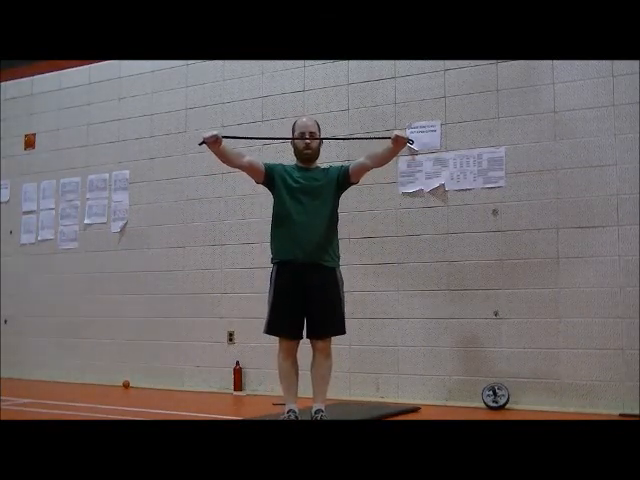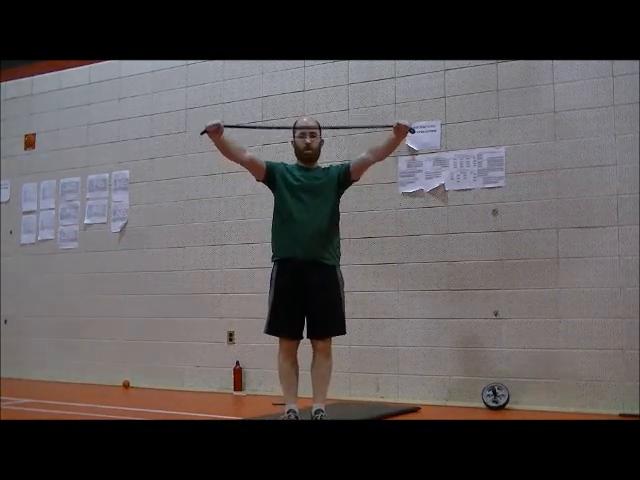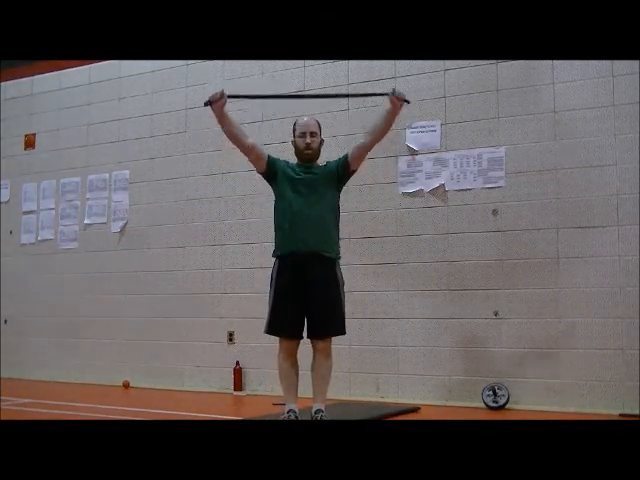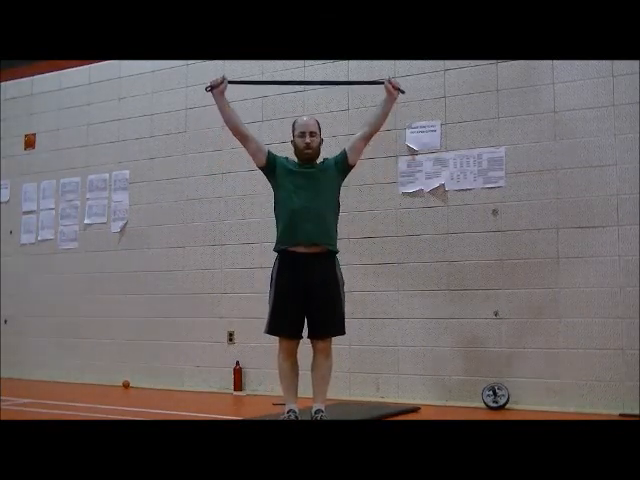
dt=0.2s
person 1, frame 1
left shoulder: (335, 176)
right shoulder: (277, 174)
left elbow: (368, 162)
right elbow: (243, 162)
left wrist: (395, 147)
right wrist: (217, 147)
left hip: (324, 269)
right hip: (286, 269)
left knee: (322, 344)
right knee: (287, 344)
left ankle: (319, 408)
right ankle: (290, 408)
person 1, frame 2
left shoulder: (335, 175)
right shoulder: (278, 173)
left elbow: (369, 157)
right elbow: (244, 157)
left wrist: (396, 137)
right wrist: (218, 138)
left hip: (324, 269)
right hip: (287, 268)
left knee: (322, 344)
right knee: (287, 344)
left ankle: (319, 409)
right ankle: (290, 409)
person 1, frame 3
left shoulder: (335, 172)
right shoulder: (279, 171)
left elbow: (368, 142)
right elbow: (244, 143)
left wrist: (393, 109)
right wrist: (219, 110)
left hip: (324, 267)
right hip: (288, 266)
left knee: (322, 344)
right knee: (287, 344)
left ankle: (319, 408)
right ankle: (290, 408)
person 1, frame 4
left shoulder: (335, 168)
right shoulder: (278, 168)
left elbow: (366, 133)
right elbow: (242, 134)
left wrist: (390, 97)
right wrist: (219, 96)
left hip: (324, 265)
right hip: (288, 264)
left knee: (322, 344)
right knee: (287, 344)
left ankle: (319, 408)
right ankle: (290, 409)
